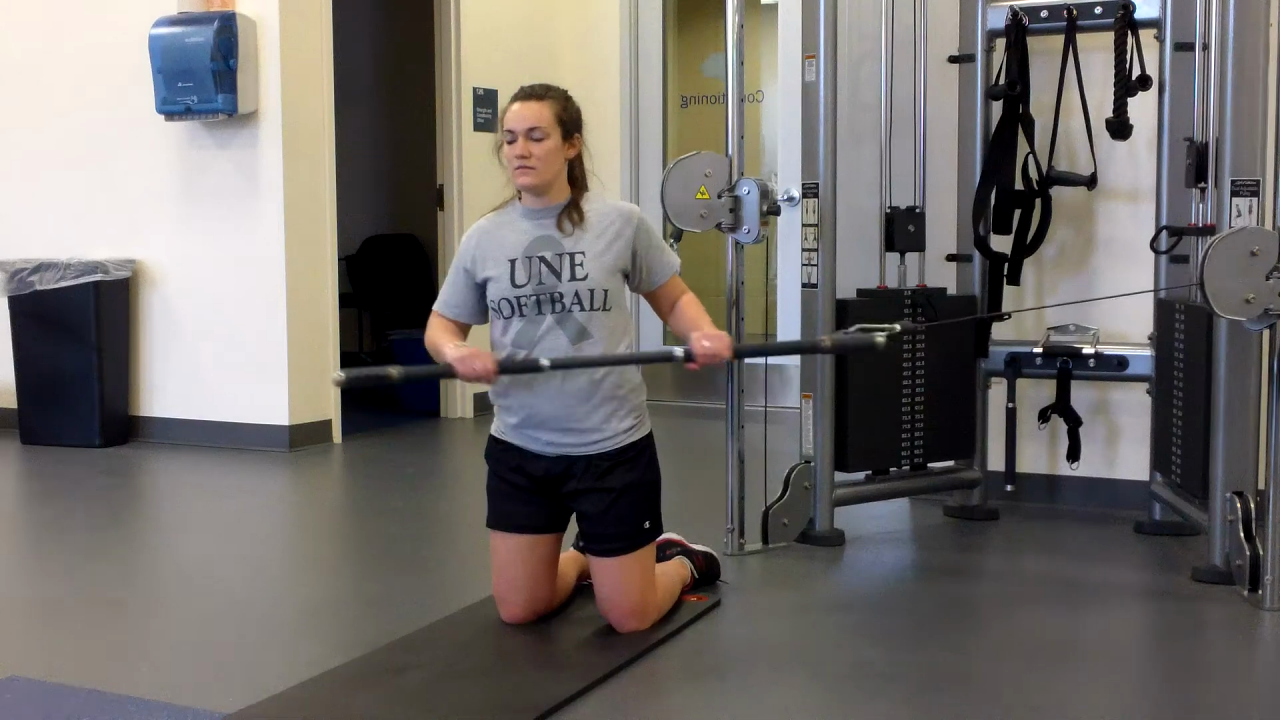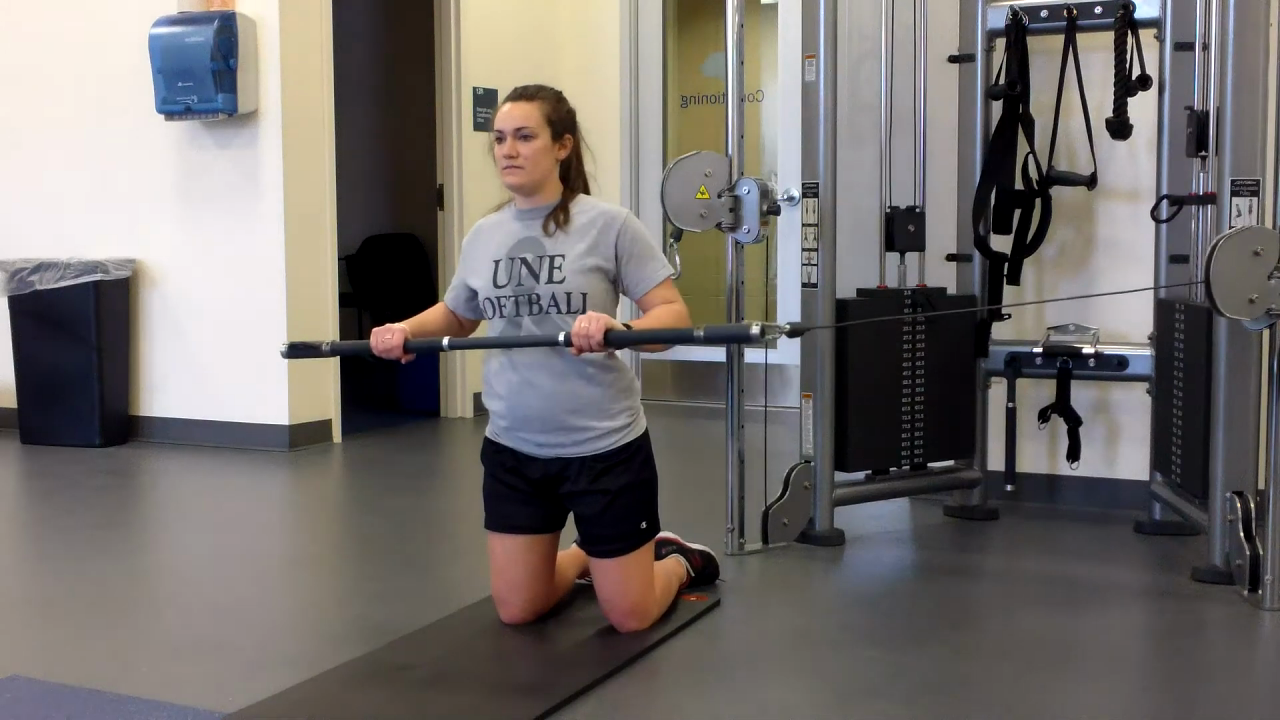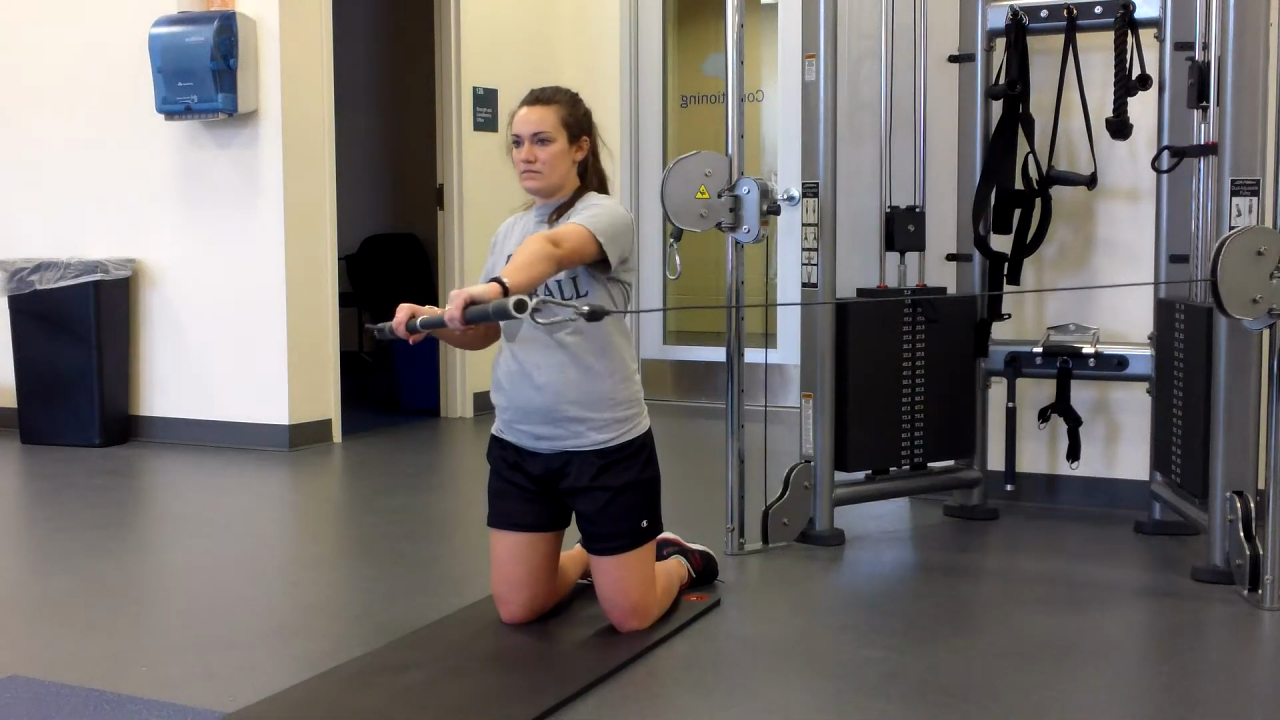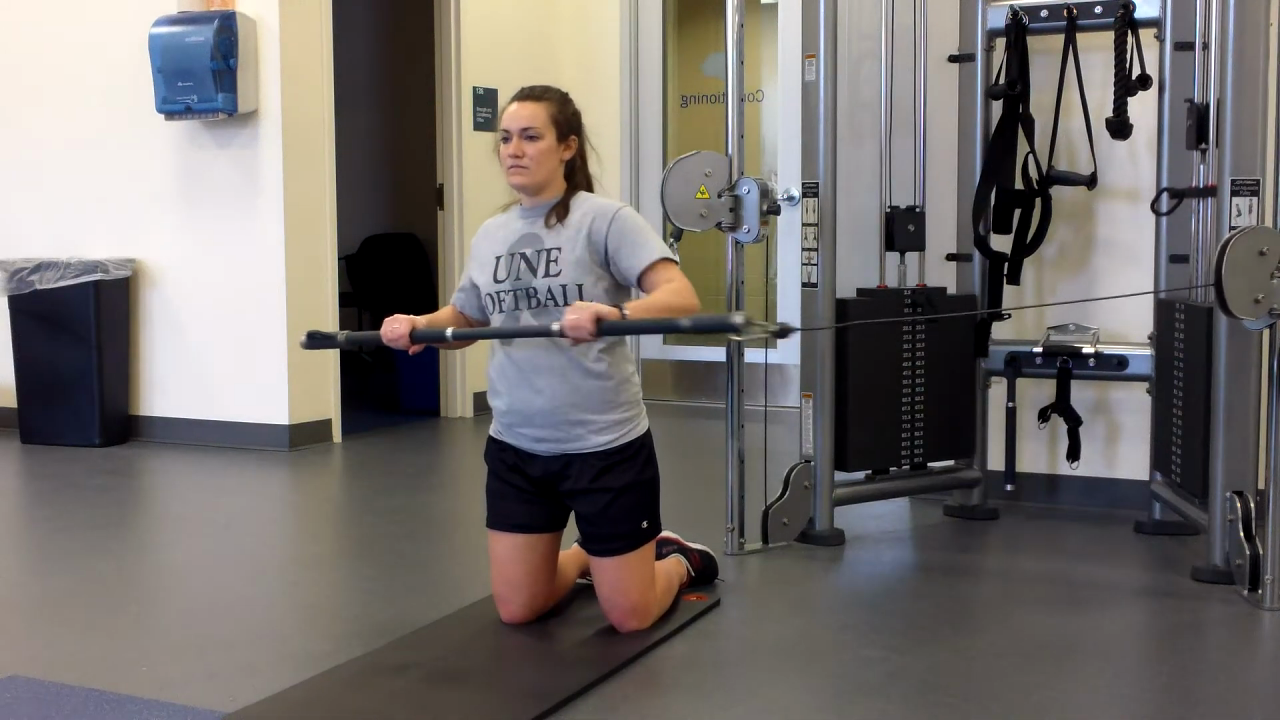
dt=0.7s
person 1, frame 1
left shoulder: (621, 223)
right shoulder: (483, 237)
left elbow: (673, 298)
right elbow: (443, 324)
left wrist: (703, 333)
right wrist: (453, 350)
left hip: (611, 444)
right hip: (520, 447)
left knee: (630, 617)
right knee: (518, 611)
left ankle: (683, 561)
right ankle: (585, 557)
person 1, frame 2
left shoulder: (610, 226)
right shoulder: (482, 236)
left elbow: (673, 315)
right elbow: (456, 317)
left wrist: (618, 329)
right wrist: (406, 330)
left hip: (603, 446)
right hip: (512, 449)
left knee: (629, 616)
right knee: (517, 611)
left ankle: (678, 560)
right ankle: (584, 556)
person 1, frame 3
left shoulder: (605, 215)
right shoulder: (509, 230)
left elbow: (553, 247)
right elbow: (482, 331)
left wrist: (495, 288)
right wrist: (429, 319)
left hip: (605, 442)
right hip: (518, 444)
left knee: (631, 616)
right knee: (516, 610)
left ankle: (679, 561)
right ankle: (587, 557)
person 1, frame 4
left shoulder: (607, 220)
right shoulder: (490, 235)
left elbow: (680, 296)
right elbow: (464, 319)
left wrist: (613, 313)
right wrist: (417, 325)
left hip: (605, 443)
right hip: (517, 447)
left knee: (630, 616)
right knee: (517, 611)
left ankle: (679, 560)
right ankle: (586, 556)
